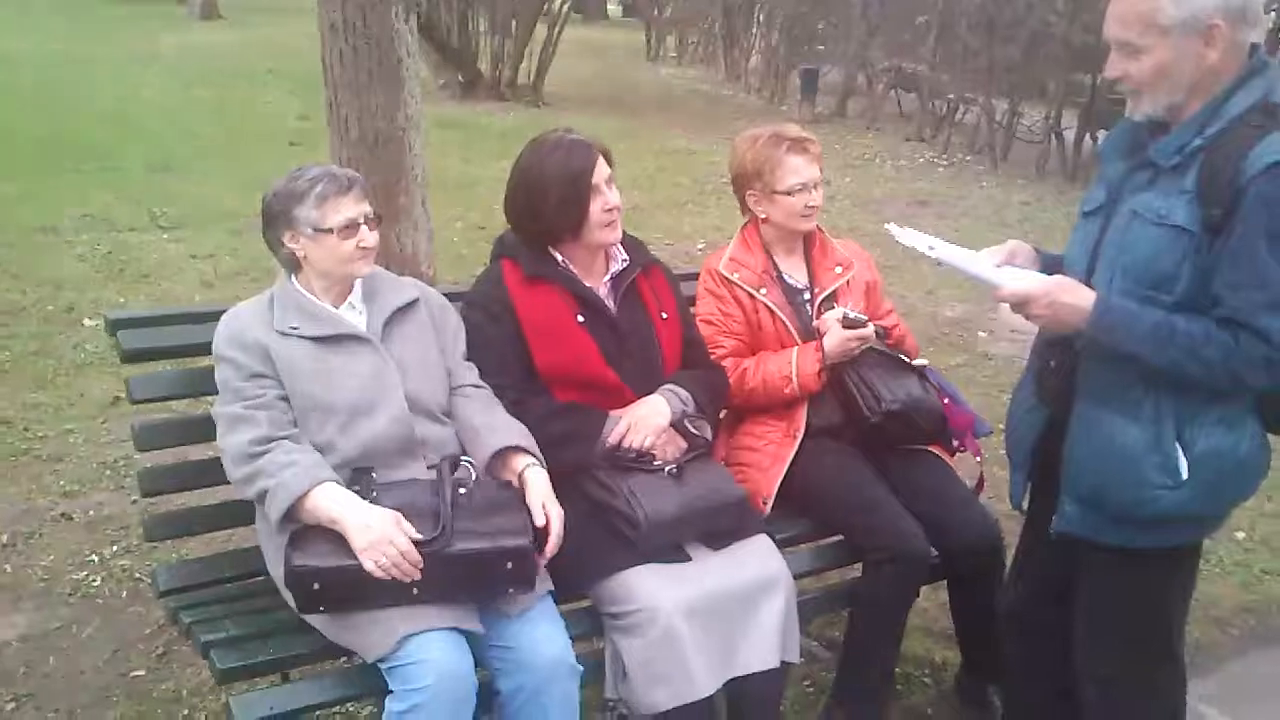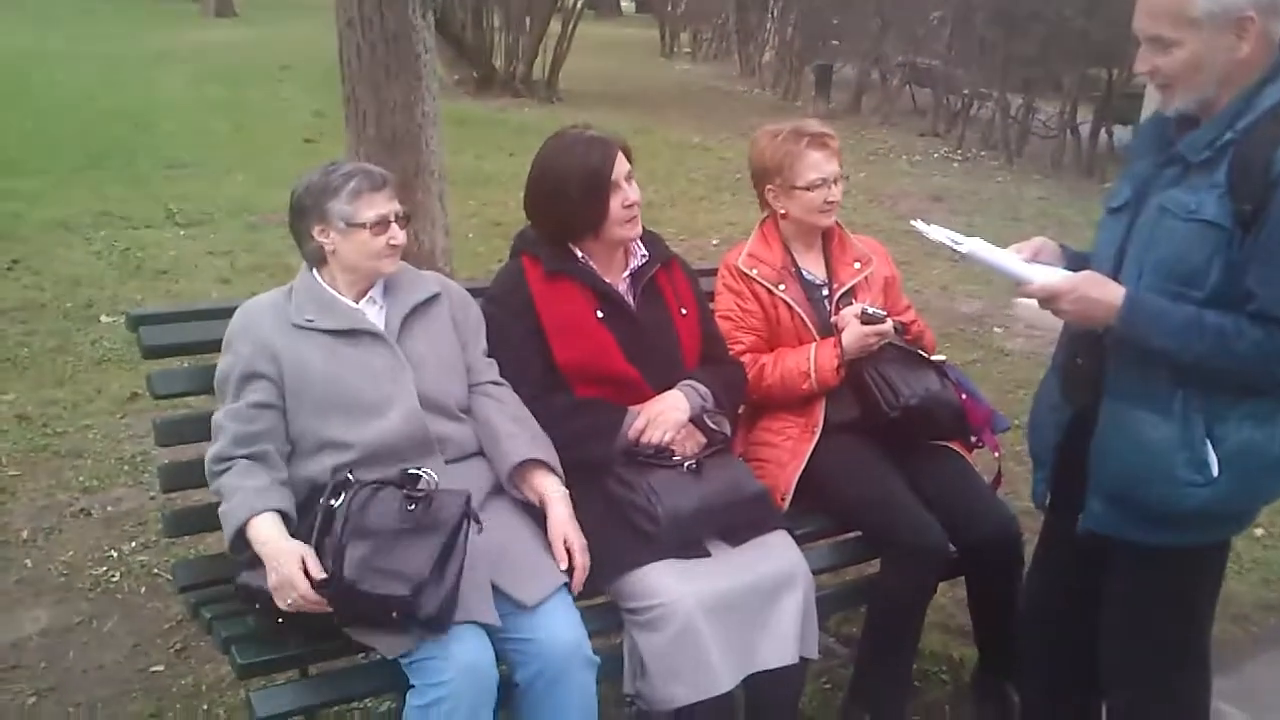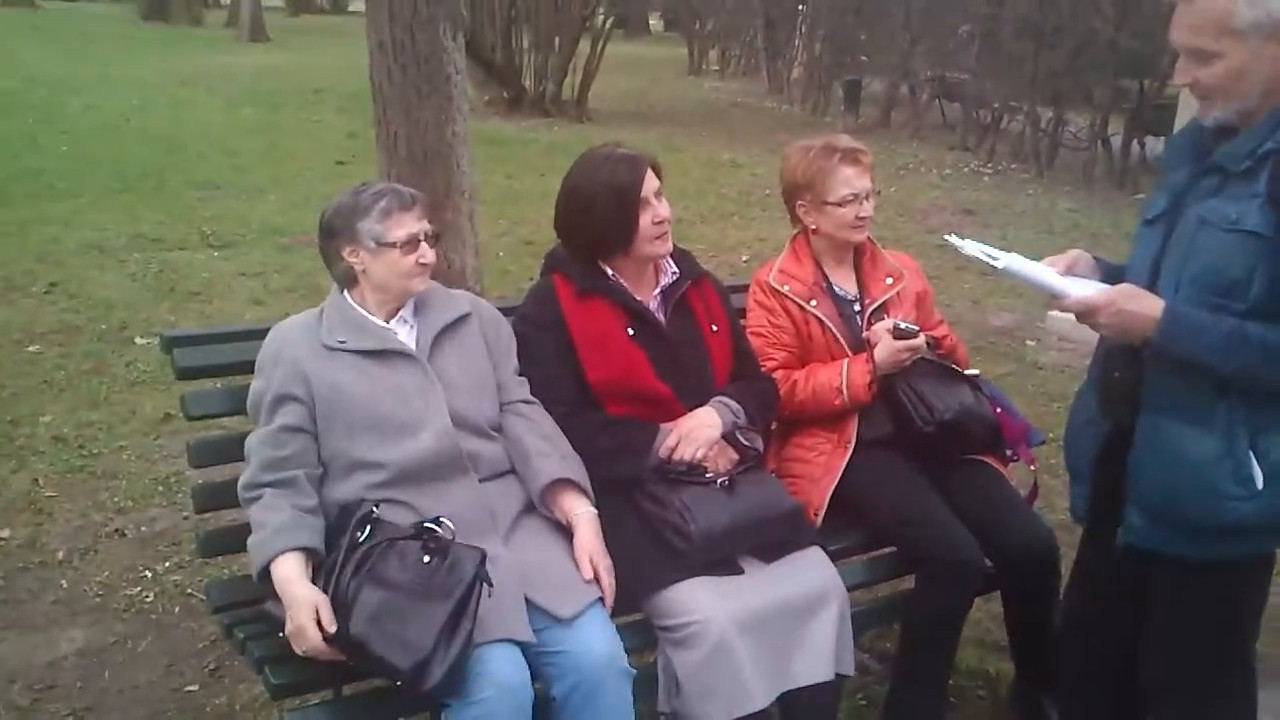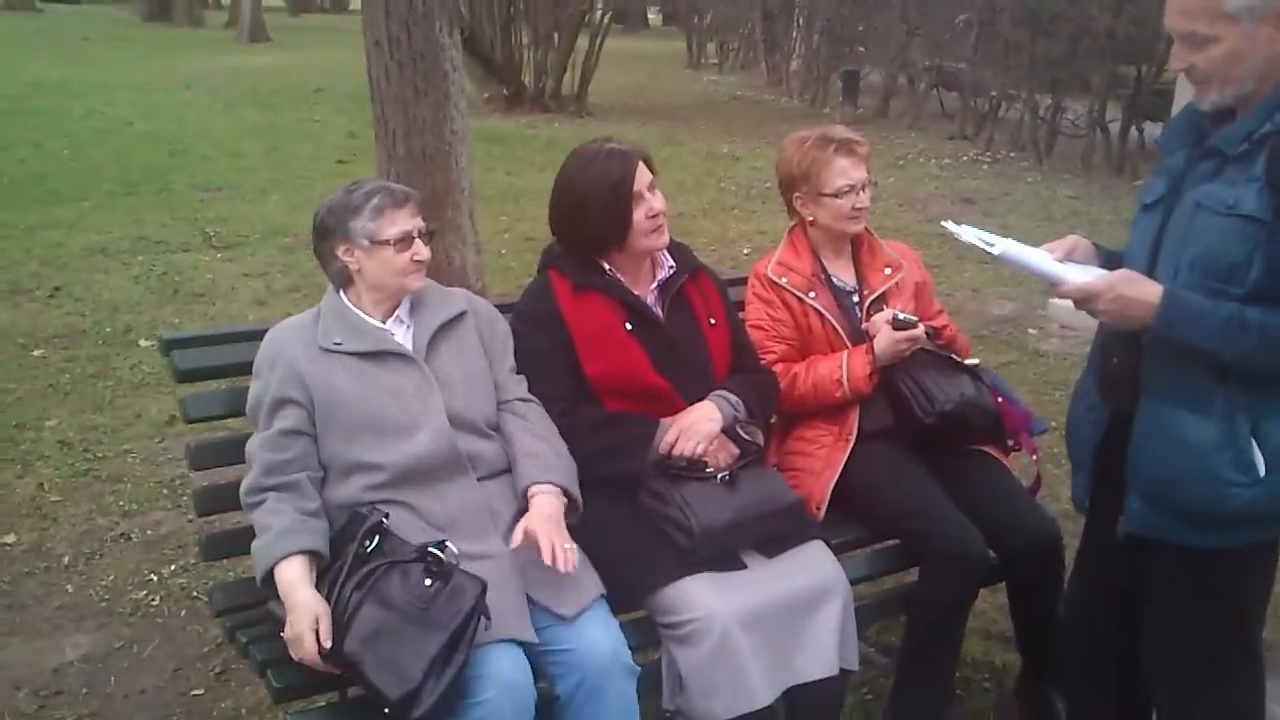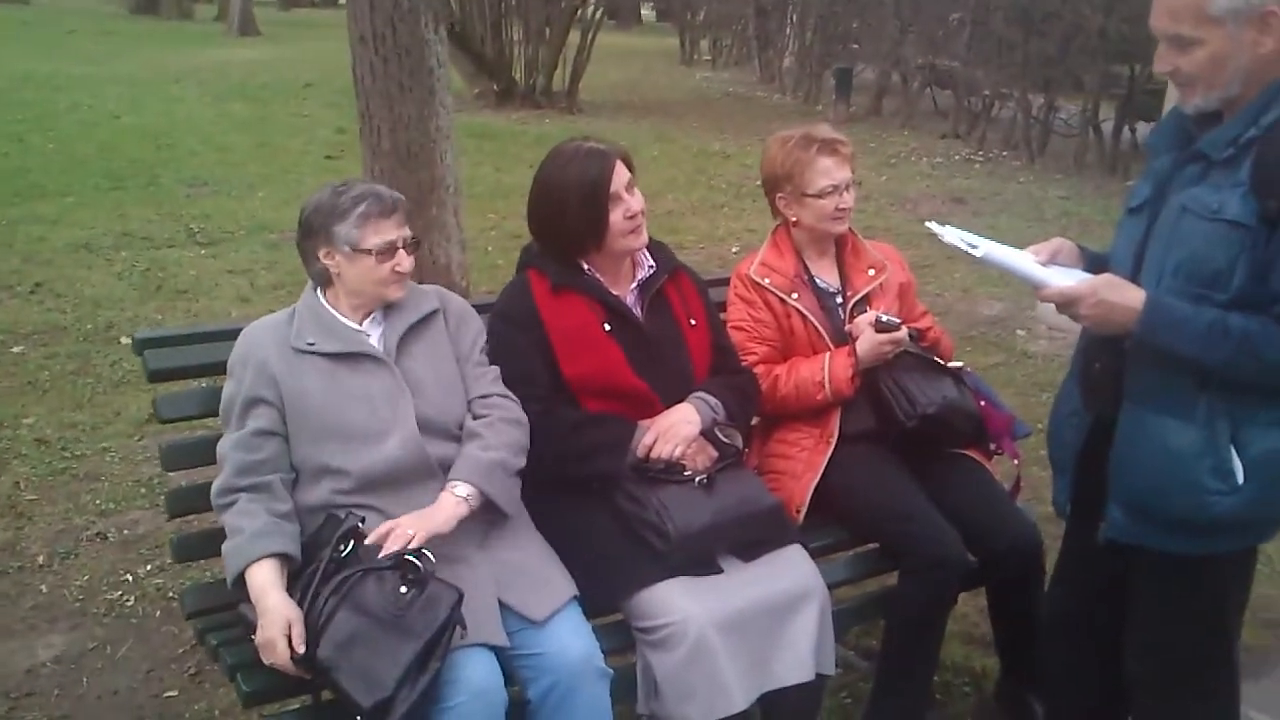
dt=0.5s
person 1, frame 1
right shoulder: (1142, 137)
left wrist: (1095, 316)
right wrist: (1043, 266)
left hip: (1148, 476)
right hip: (1071, 449)
right knee: (1032, 638)
person 1, frame 2
right shoulder: (1166, 133)
left wrist: (1126, 311)
right wrist: (1068, 262)
left hip: (1175, 472)
right hip: (1094, 445)
right knee: (1053, 639)
person 1, frame 3
right shoulder: (1199, 145)
left wrist: (1163, 326)
right wrist: (1103, 274)
left hip: (1213, 489)
right hip: (1130, 461)
right knee: (1091, 658)
person 1, frame 4
right shoulder: (1196, 129)
left wrist: (1163, 309)
right wrist: (1103, 260)
left hip: (1216, 476)
right hip: (1130, 447)
right knee: (1094, 645)
person 1, frame 5
right shoulder: (1185, 133)
left wrist: (1144, 316)
right wrist: (1087, 264)
left hip: (1199, 479)
right hip: (1112, 451)
right knee: (1074, 646)
person 2, frame 1
left shoulder: (851, 259)
right shoulder: (725, 276)
left elbow: (898, 341)
right elbow: (725, 380)
left wrist: (865, 341)
right wrist: (819, 355)
right hip: (790, 436)
left knee: (977, 534)
right knee: (901, 546)
person 2, frame 2
left shoulder: (869, 255)
right shoulder: (744, 272)
left elbow: (917, 338)
right elbow: (743, 375)
left wrist: (885, 336)
right wrist: (837, 351)
right hip: (808, 432)
left knee: (996, 530)
right knee: (920, 540)
person 2, frame 3
left shoulder: (901, 270)
right shoulder: (776, 288)
left elbow: (948, 351)
right elbow: (777, 391)
left wrist: (917, 351)
right wrist: (870, 366)
right hip: (840, 447)
left knee: (1032, 545)
right knee: (955, 557)
person 2, frame 4
left shoulder: (900, 260)
right shoulder: (773, 281)
left elbow: (949, 342)
right elbow: (776, 386)
left wrist: (916, 343)
right wrist: (869, 358)
right hip: (842, 439)
left knee: (1036, 536)
right knee: (959, 549)
person 2, frame 5
left shoulder: (884, 261)
right shoulder: (757, 282)
left elbow: (932, 342)
right elbow: (759, 387)
left wrist: (901, 344)
right wrist: (852, 360)
right hip: (824, 442)
left knee: (1016, 540)
right knee: (938, 553)
person 3, frame 1
left shoulder: (647, 272)
right shoulder: (499, 295)
left elbow: (709, 374)
right elbow: (506, 414)
left wrist: (668, 402)
right wrist: (613, 428)
left hip: (669, 468)
right hip: (574, 481)
left knee: (766, 574)
right knee: (660, 604)
person 3, frame 2
left shoulder: (665, 267)
right shoulder: (520, 289)
left elbow: (727, 369)
right elbow: (528, 411)
left wrist: (687, 396)
right wrist: (632, 422)
left hip: (689, 465)
right hip: (593, 476)
left knee: (784, 569)
right knee: (676, 599)
person 3, frame 3
left shoulder: (696, 285)
right shoulder: (551, 309)
left elbow: (759, 386)
right elbow: (558, 429)
left wrist: (719, 413)
right wrist: (663, 442)
left hip: (720, 481)
right hip: (625, 493)
left knee: (819, 586)
right knee: (709, 616)
person 3, frame 4
left shoulder: (693, 278)
right shoulder: (548, 305)
left elbow: (757, 378)
right elbow: (556, 428)
left wrist: (718, 408)
right wrist: (663, 437)
left hip: (719, 477)
right hip: (621, 492)
left knee: (821, 579)
right knee: (712, 612)
person 3, frame 5
left shoulder: (674, 279)
right shoulder: (526, 305)
left elbow: (739, 381)
right elbow: (535, 432)
left wrist: (698, 410)
right wrist: (641, 438)
left hip: (699, 478)
right hip: (596, 495)
left knee: (800, 585)
right knee: (687, 617)
person 4, frame 1
left shoulder: (420, 303)
right shoulder: (248, 331)
left elbow: (469, 400)
right elbow: (263, 453)
left wrist: (528, 470)
right wrist: (353, 515)
right hip: (340, 538)
left knee: (547, 657)
right knee: (439, 672)
person 4, frame 2
left shoulder: (444, 298)
right shoulder: (263, 326)
left elbow: (490, 398)
right elbow: (248, 458)
left wrist: (551, 493)
right wrist: (274, 543)
left hip: (477, 505)
left knee: (562, 645)
right knee: (460, 664)
person 4, frame 3
left shoulder: (474, 317)
right shoulder: (295, 348)
left elbow: (522, 418)
right elbow: (280, 483)
left wrist: (580, 514)
right wrist: (294, 585)
left hip: (512, 524)
left knee: (598, 658)
person 4, frame 4
left shoulder: (469, 314)
right shoulder: (292, 349)
left elbow: (522, 414)
right elbow: (283, 487)
left wrist: (547, 500)
right wrist: (298, 590)
left hip: (512, 524)
left knee: (602, 657)
person 4, frame 5
left shoulder: (446, 312)
right shoulder: (267, 349)
left elbow: (499, 417)
right elbow: (254, 487)
left wrist: (450, 505)
right wrist: (269, 595)
left hip: (481, 527)
right hip: (376, 553)
left knee: (574, 662)
